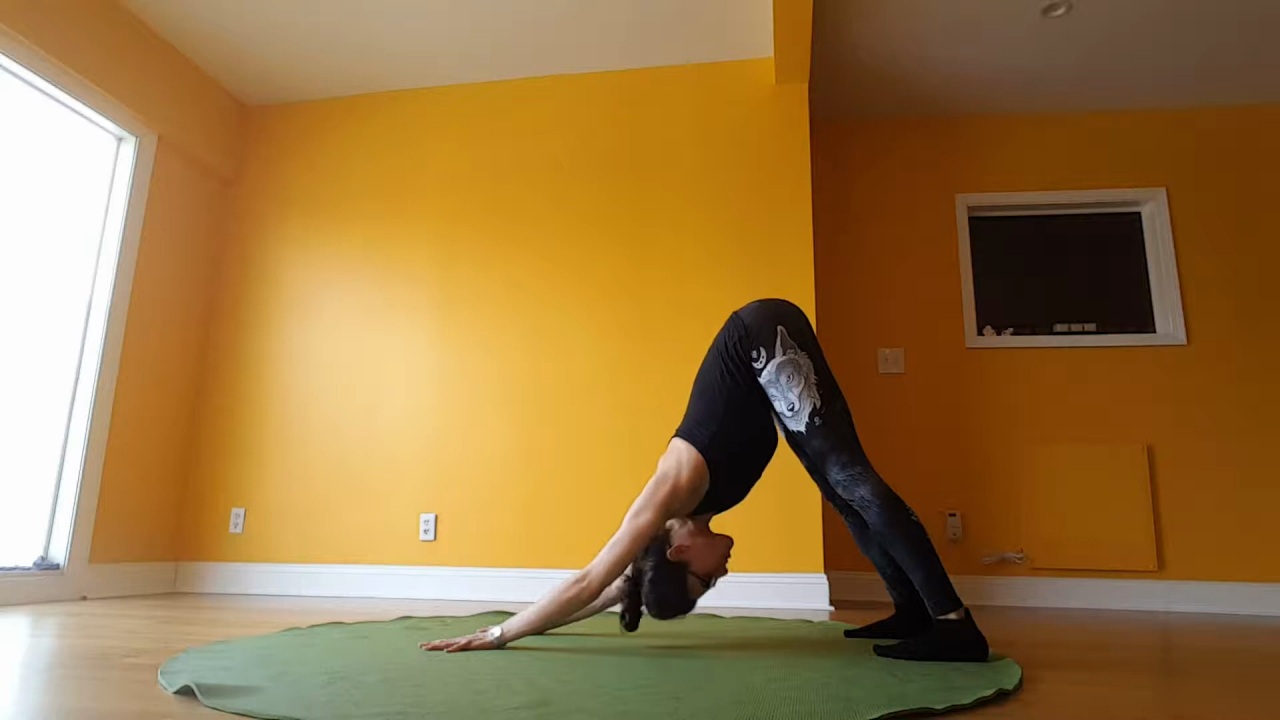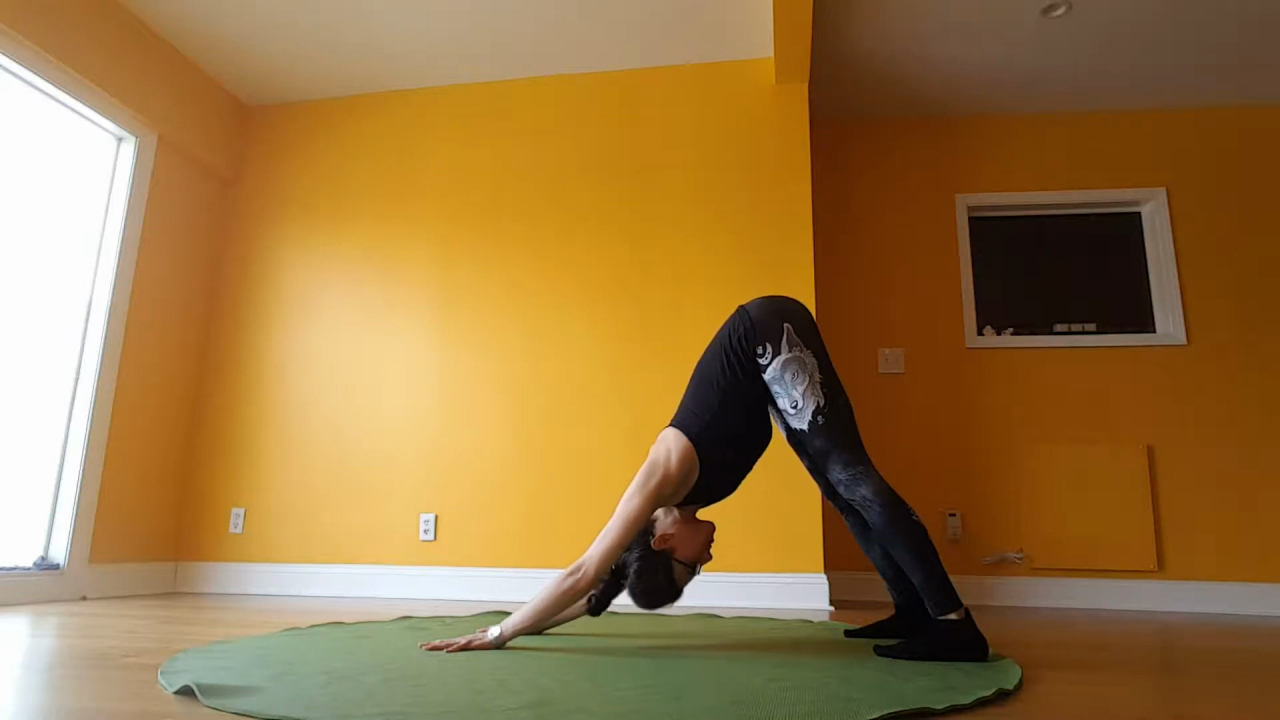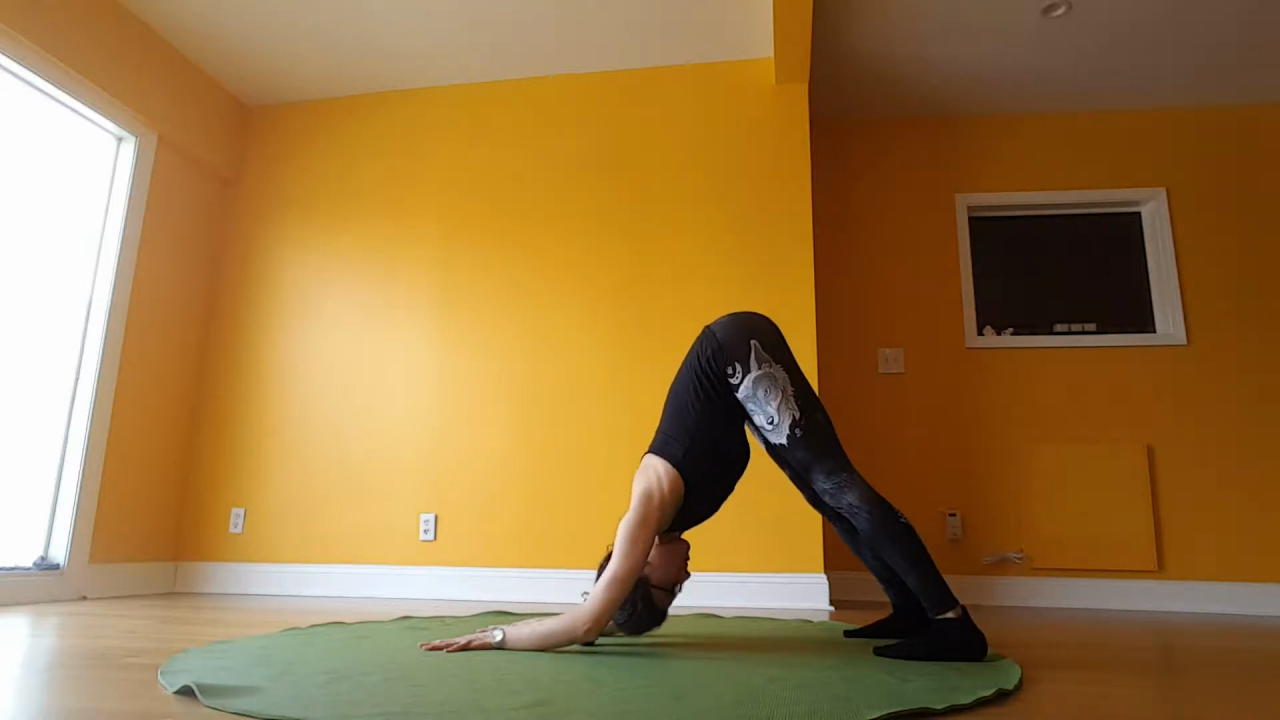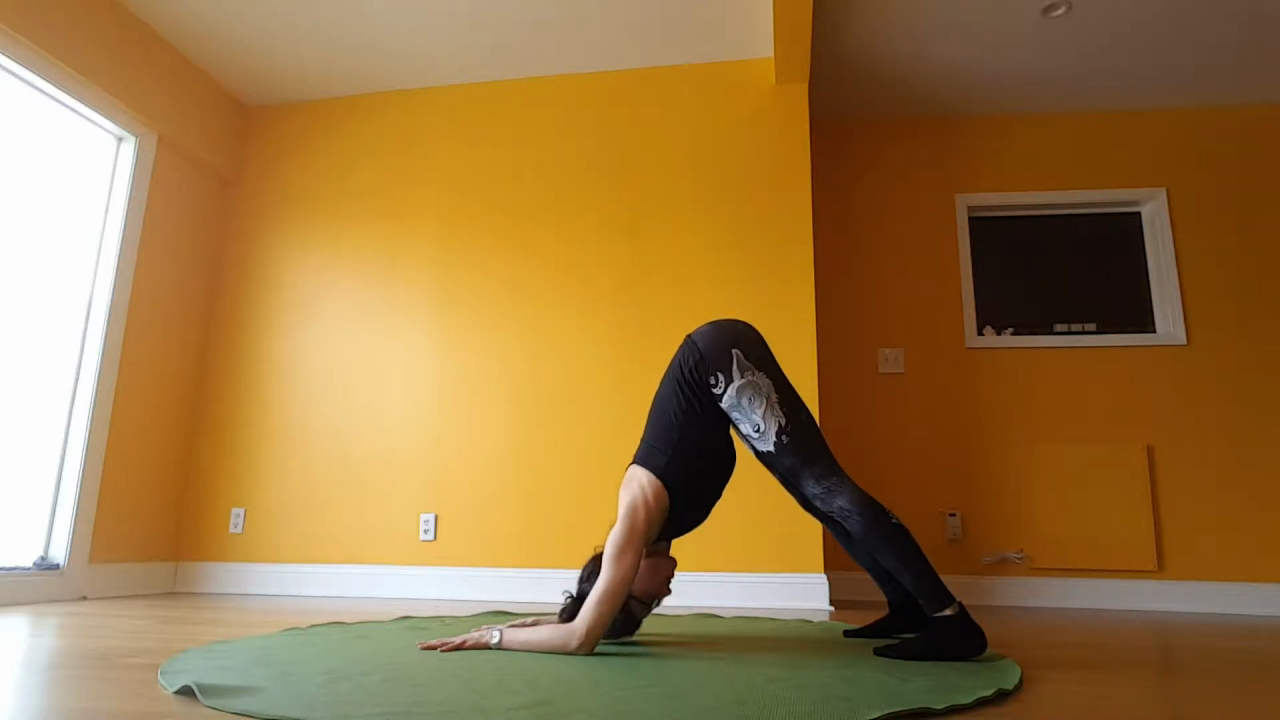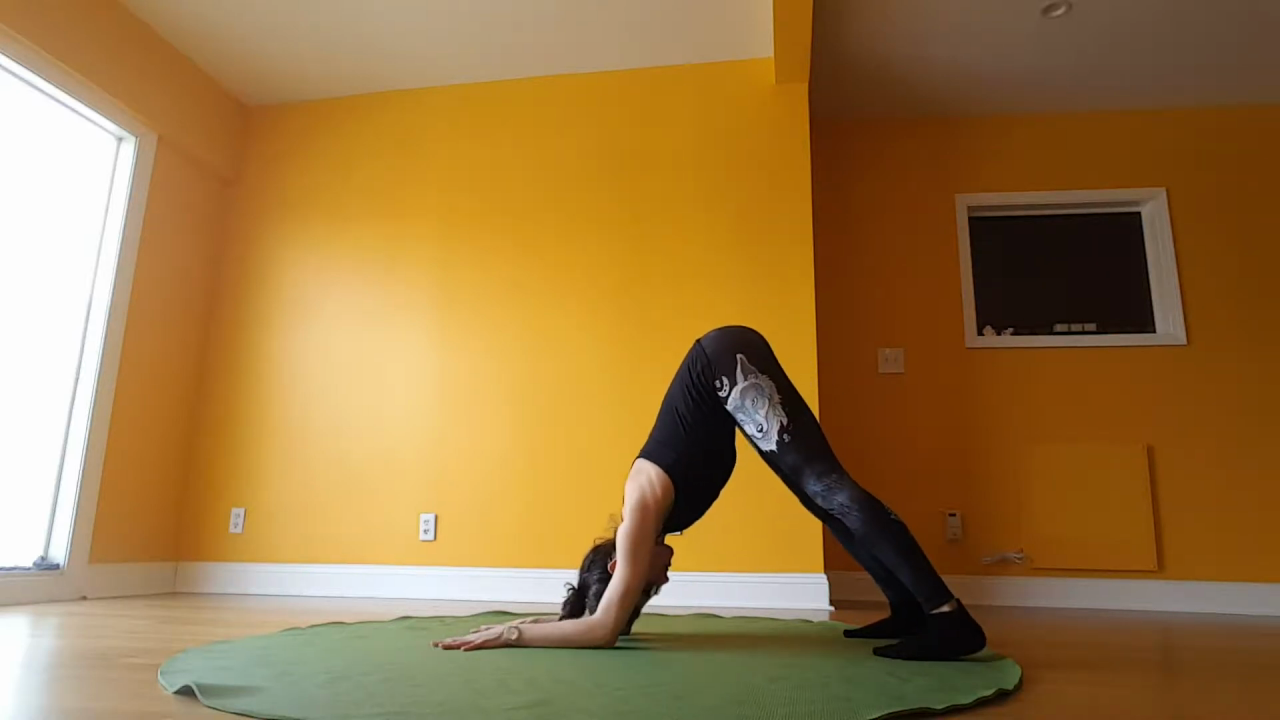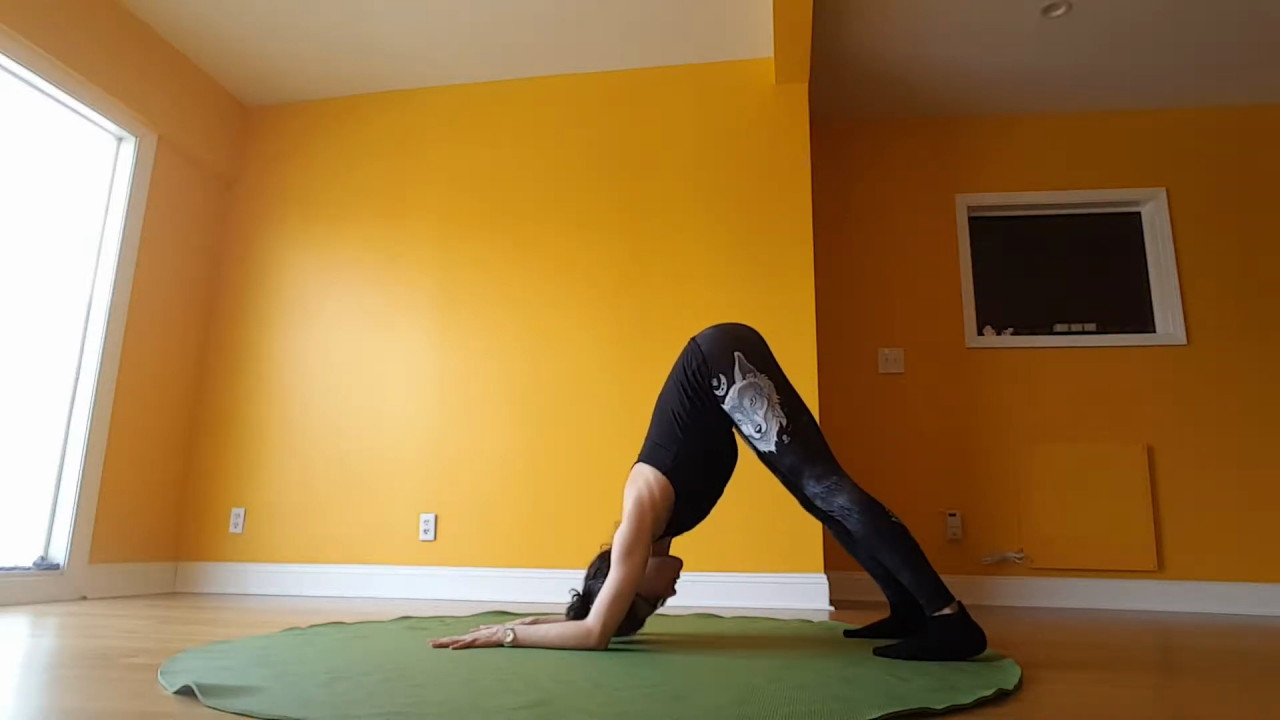
dt=0.7s
person 1, frame 1
left shoulder: (673, 494)
left elbow: (587, 584)
right elbow: (597, 588)
right wrist: (521, 626)
left hip: (765, 336)
right hip: (764, 347)
left knee: (849, 479)
right knee: (843, 486)
left ankle: (952, 621)
right ankle: (915, 609)
person 1, frame 2
left shoulder: (664, 480)
right shoulder: (671, 490)
left elbow: (582, 576)
right elbow: (592, 582)
right wrist: (531, 624)
left hip: (769, 335)
right hip: (767, 349)
left knee: (850, 479)
right knee: (842, 486)
left ankle: (953, 623)
right ankle: (914, 609)
person 1, frame 3
left shoulder: (649, 509)
right shoulder: (654, 514)
left elbow: (589, 622)
right elbow: (598, 616)
left wrist: (498, 636)
right wrist: (514, 629)
left hip: (738, 352)
right hip: (739, 360)
left knee: (833, 486)
right knee: (829, 492)
left ankle: (950, 621)
right ankle: (912, 608)
person 1, frame 4
left shoulder: (635, 522)
right shoulder: (648, 525)
left elbow: (581, 639)
right elbow: (586, 616)
left wrist: (493, 635)
right wrist: (537, 619)
left hip: (720, 360)
right hip: (721, 365)
left knee: (826, 490)
right knee: (820, 495)
left ankle: (949, 619)
right ankle: (908, 605)
person 1, frame 5
left shoulder: (640, 515)
right shoulder: (644, 520)
left elbow: (605, 629)
right elbow: (606, 615)
left wrist: (513, 633)
right wrist: (527, 622)
left hip: (728, 364)
right hip: (727, 371)
left knee: (825, 487)
right knee: (822, 494)
left ankle: (945, 616)
right ankle: (910, 607)
person 1, frame 6
left shoulder: (640, 523)
right shoulder: (648, 526)
left elbow: (596, 633)
right elbow: (596, 613)
left wrist: (507, 634)
right wrist: (526, 620)
left hip: (724, 362)
right hip: (724, 369)
left knee: (825, 489)
right knee: (821, 494)
left ankle: (948, 618)
right ankle: (910, 607)
